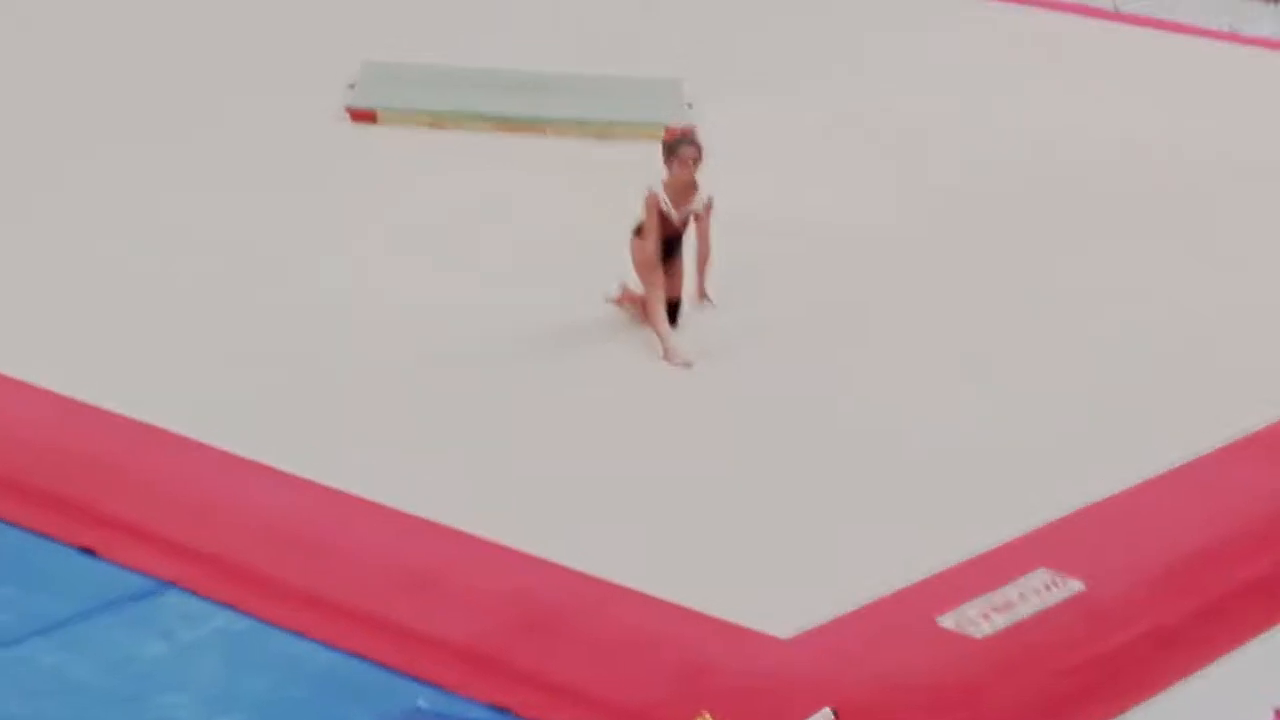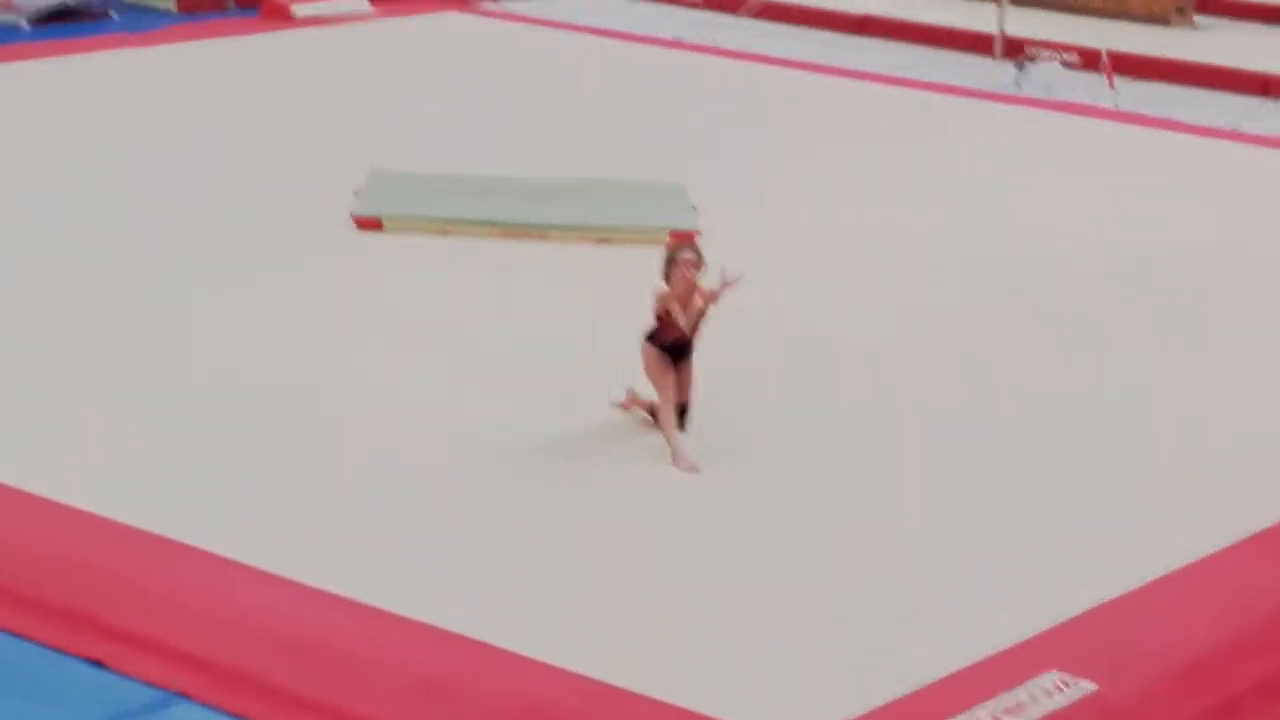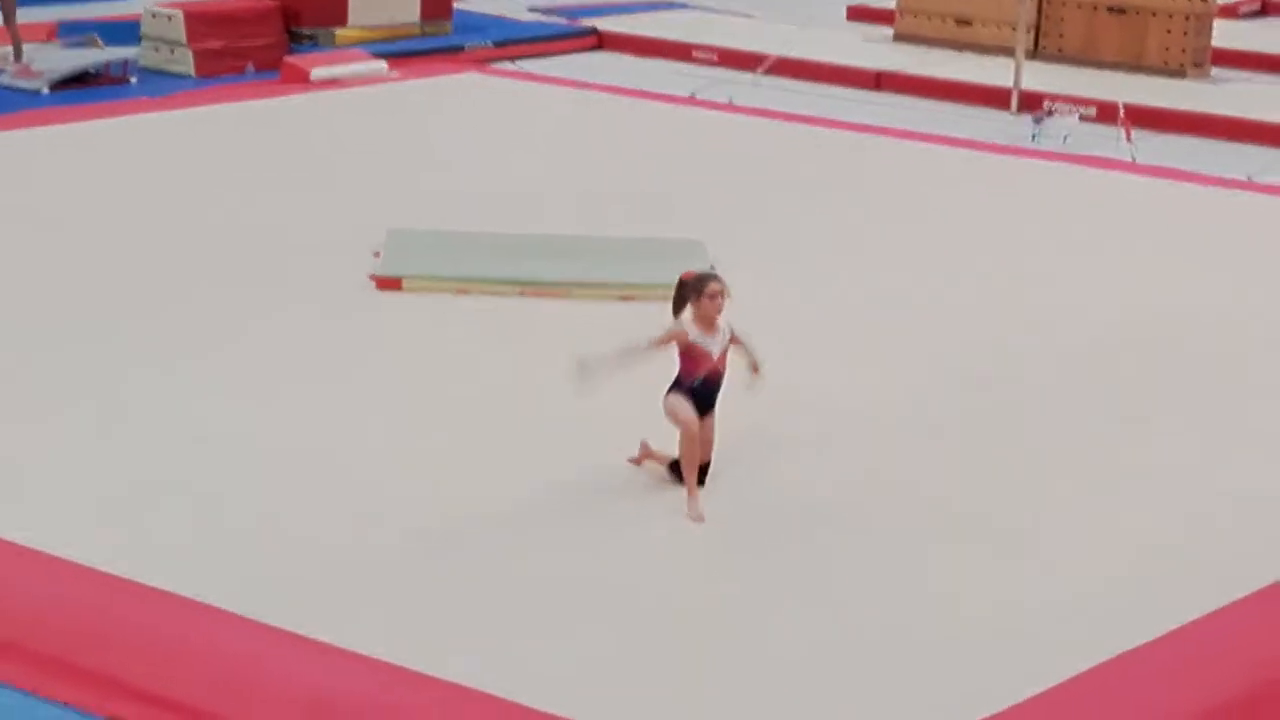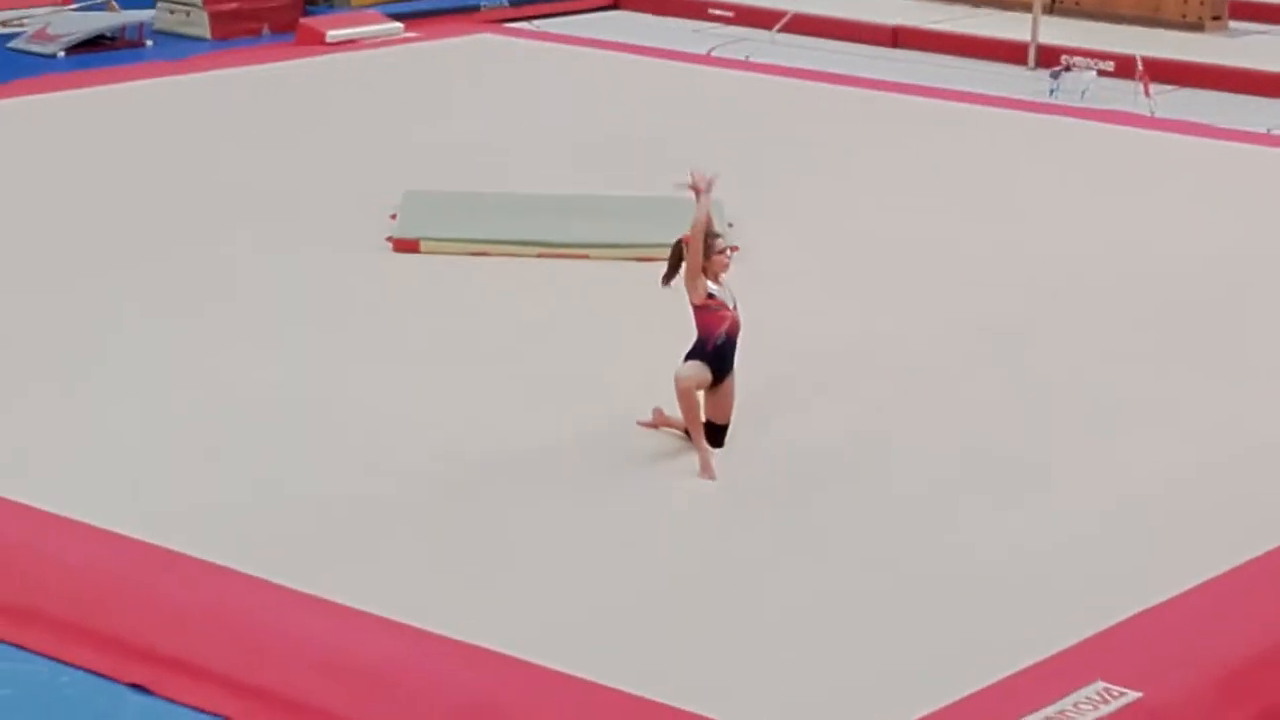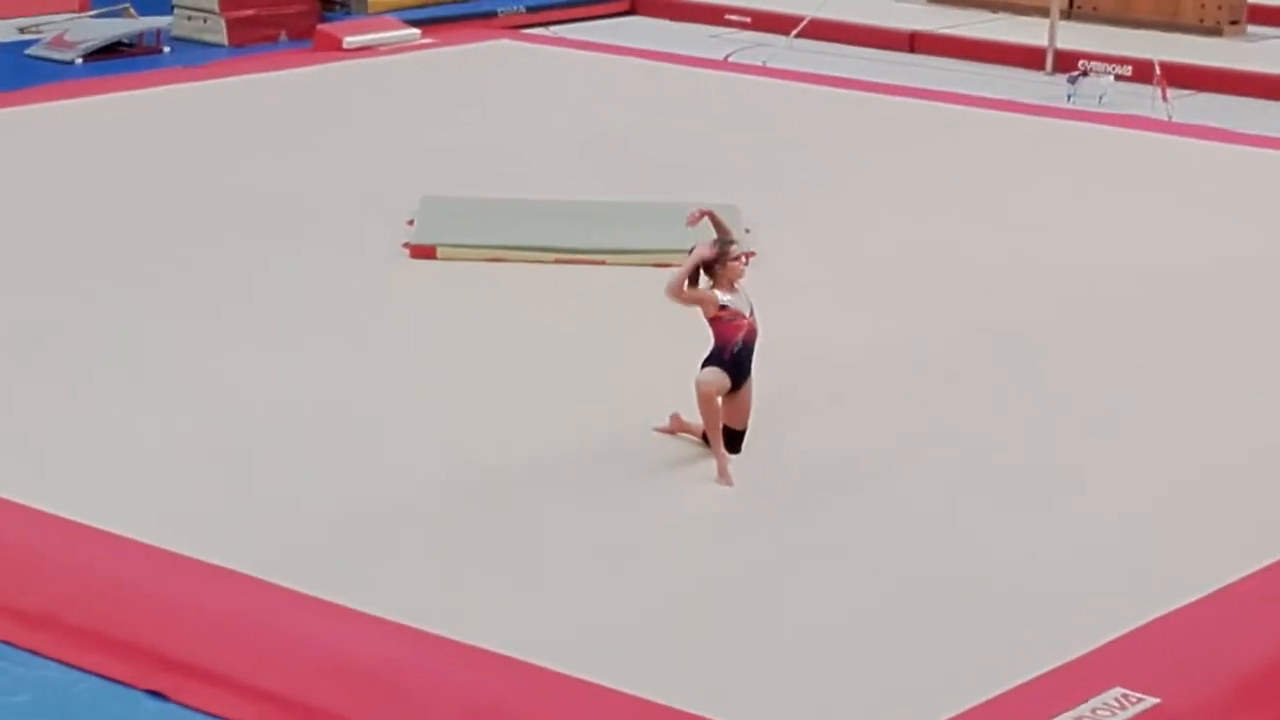
dt=0.5s
person 1, frame 1
left shoulder: (703, 199)
right shoulder: (655, 194)
left elbow: (703, 242)
right elbow: (651, 243)
left wrist: (701, 284)
left hip: (674, 247)
right hip: (645, 242)
left knee: (671, 317)
right knee: (656, 288)
left ankle: (628, 294)
right ankle: (669, 347)
person 1, frame 2
left shoulder: (703, 295)
right shoulder: (663, 296)
left elbow: (712, 297)
right elbow: (673, 297)
left wrist: (718, 291)
right wrist: (684, 287)
left hip: (683, 351)
right hip: (656, 349)
left knee: (680, 417)
right knee: (668, 394)
left ankle: (634, 399)
right ankle: (678, 451)
person 1, frame 3
left shoulder: (725, 328)
right shoulder: (683, 329)
left elbow: (739, 342)
right elbow: (646, 346)
left wrist: (752, 360)
left hip: (707, 402)
right hip: (681, 395)
left knee: (699, 475)
right knee: (691, 426)
left ankle: (649, 452)
right ankle: (692, 497)
person 1, frame 4
left shoulder: (719, 279)
right shoulder: (697, 284)
left elbow: (709, 232)
right elbow: (697, 235)
left wrist: (704, 193)
right wrist: (701, 194)
left hip: (725, 364)
right hip: (702, 360)
left knee: (717, 437)
right knee: (684, 381)
left ankle: (665, 419)
right ankle: (701, 449)
person 1, frame 5
left shoulder: (736, 286)
right shoulder: (709, 297)
left elbow: (728, 242)
right elbow: (673, 291)
left wrist: (711, 215)
right wrist: (696, 258)
left hip: (743, 368)
right hip: (720, 365)
left knee: (734, 443)
right knee: (705, 384)
left ankle: (682, 424)
right ankle: (720, 456)
